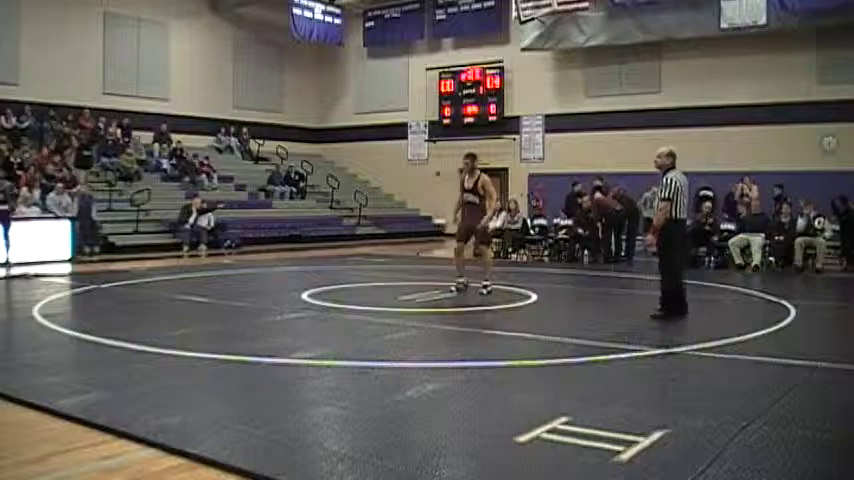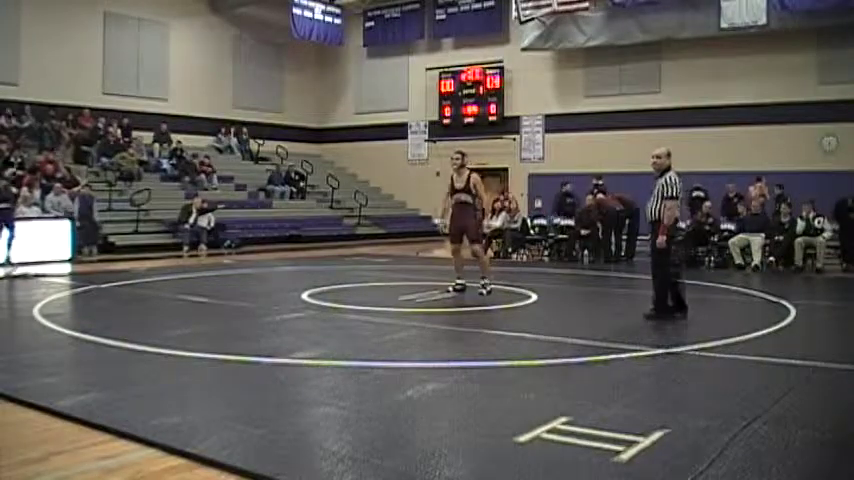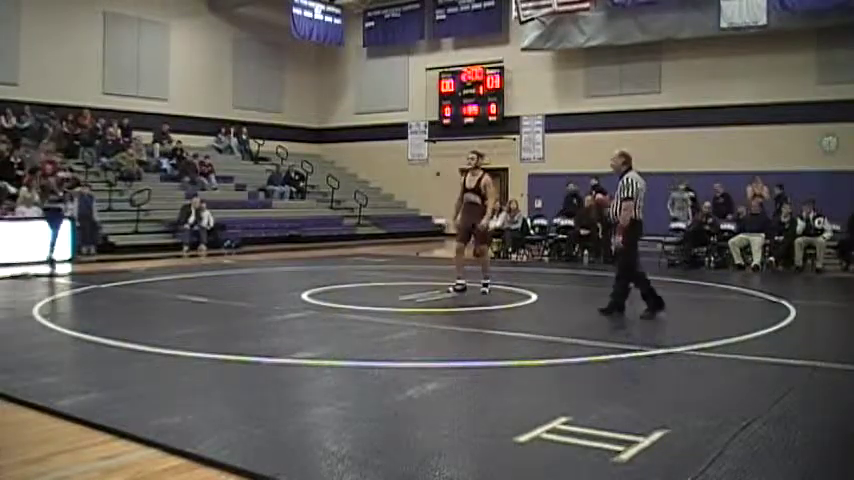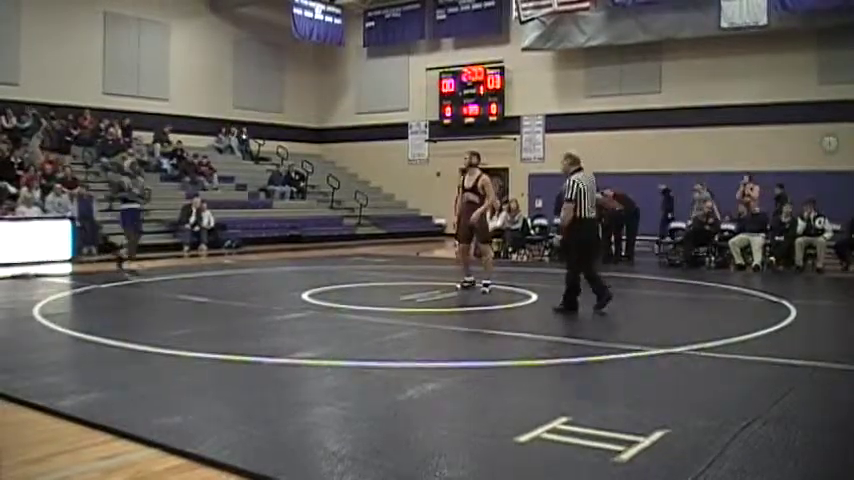
dt=1s
person 1, frame 1
left shoulder: (669, 178)
right shoulder: (680, 176)
left elbow: (663, 209)
left wrist: (653, 232)
left hip: (670, 228)
right hip: (680, 226)
left knee: (668, 269)
right knee: (675, 269)
left ankle: (669, 309)
right ankle: (679, 306)
person 1, frame 2
left shoulder: (669, 179)
right shoulder: (662, 178)
left elbow: (671, 208)
left wrist: (663, 233)
left hip: (663, 229)
right hip: (661, 229)
left knee: (660, 270)
right knee: (668, 270)
left ankle: (661, 309)
right ankle: (679, 306)
person 1, frame 3
left shoulder: (628, 179)
right shoulder: (630, 178)
left elbow: (627, 209)
left wrist: (620, 234)
left hip: (628, 228)
right hip: (629, 228)
left knee: (629, 269)
right knee: (623, 268)
left ankle: (654, 303)
right ankle: (616, 304)
person 1, frame 4
left shoulder: (573, 181)
right shoulder: (589, 176)
left elbow: (568, 209)
left wrist: (561, 231)
left hip: (578, 226)
right hip: (591, 224)
left knee: (573, 266)
right knee: (587, 264)
left ankle: (570, 303)
right ankle: (602, 292)
person 2, frame 1
left shoulder: (483, 179)
right shoulder: (463, 177)
left elbow: (493, 197)
left wrist: (488, 216)
right wrist: (455, 213)
left hip: (479, 217)
right hip: (465, 216)
left knee: (483, 249)
right knee: (458, 248)
left ankle: (487, 283)
right ankle: (461, 280)
person 2, frame 2
left shoulder: (473, 177)
right shoulder: (452, 178)
left elbow: (483, 197)
right elbow: (446, 199)
right wrist: (442, 218)
left hip: (470, 215)
right hip: (455, 216)
left knee: (476, 249)
right knee: (455, 249)
left ankle: (485, 281)
right ankle: (460, 282)
person 2, frame 3
left shoulder: (485, 179)
right shoulder: (465, 177)
left elbow: (491, 200)
left wrist: (486, 218)
right wrist: (455, 217)
left hip: (479, 217)
right hip: (465, 216)
left knee: (483, 250)
right knee: (459, 248)
left ankle: (486, 282)
right ankle: (460, 282)
person 2, frame 4
left shoulder: (483, 178)
right shoulder: (463, 177)
left elbow: (492, 199)
left wrist: (479, 212)
right wrist: (456, 216)
left hip: (478, 217)
right hip: (465, 217)
left knee: (484, 249)
right knee: (463, 248)
left ankle: (487, 281)
right ankle: (468, 279)
